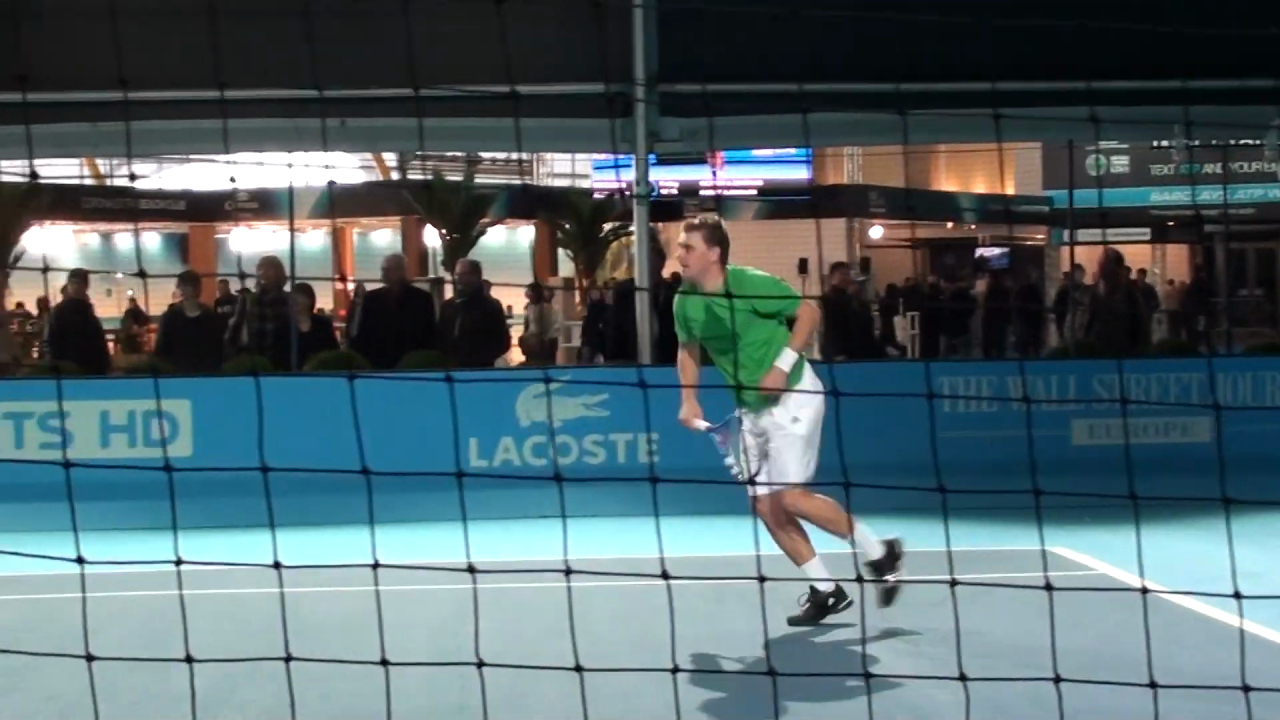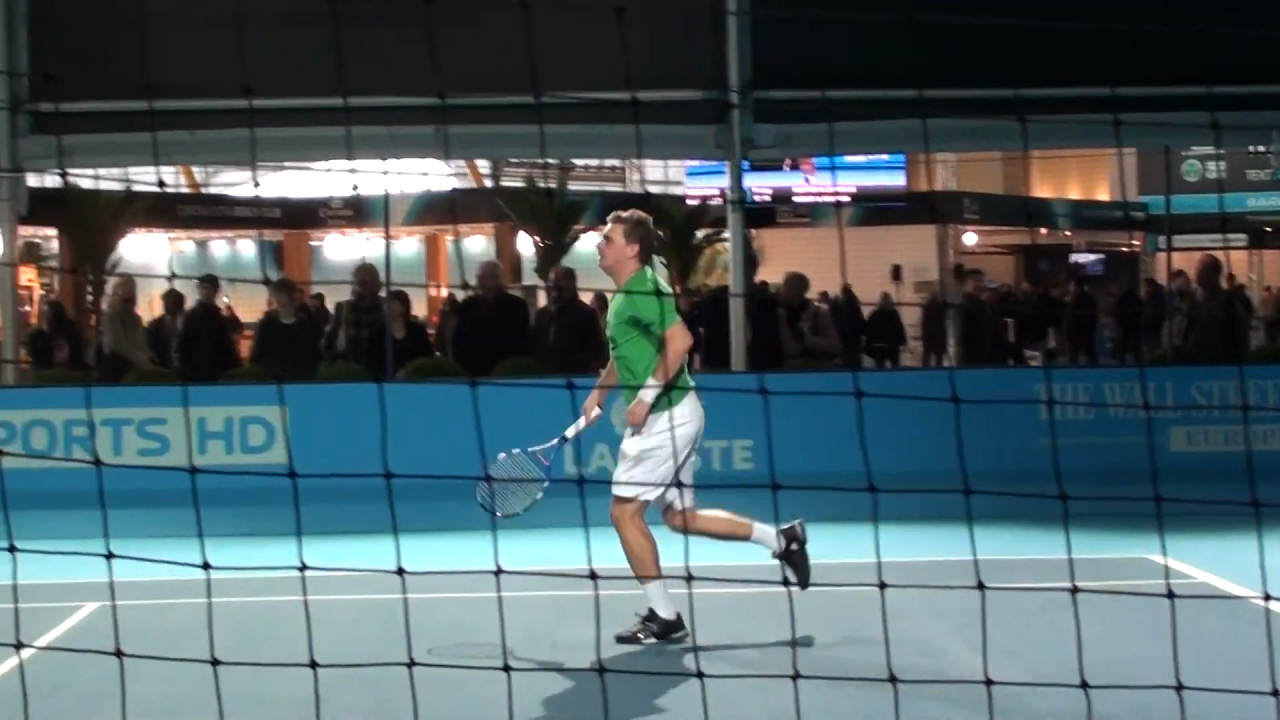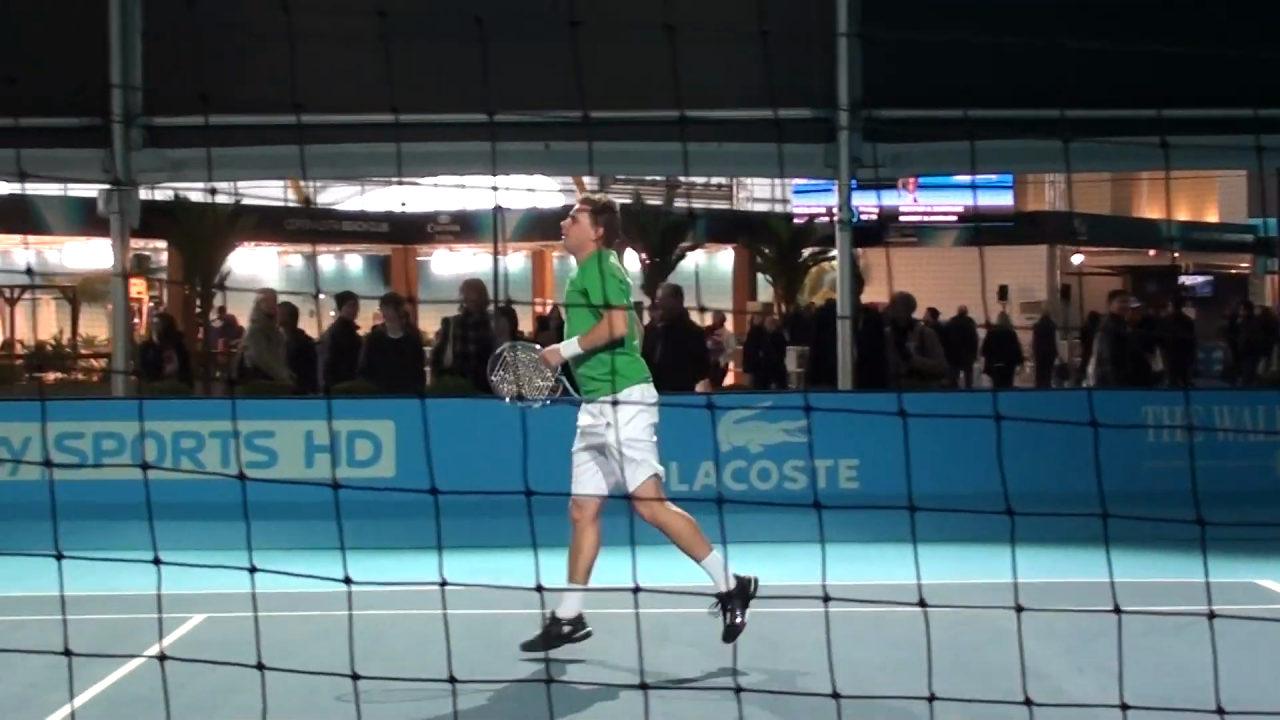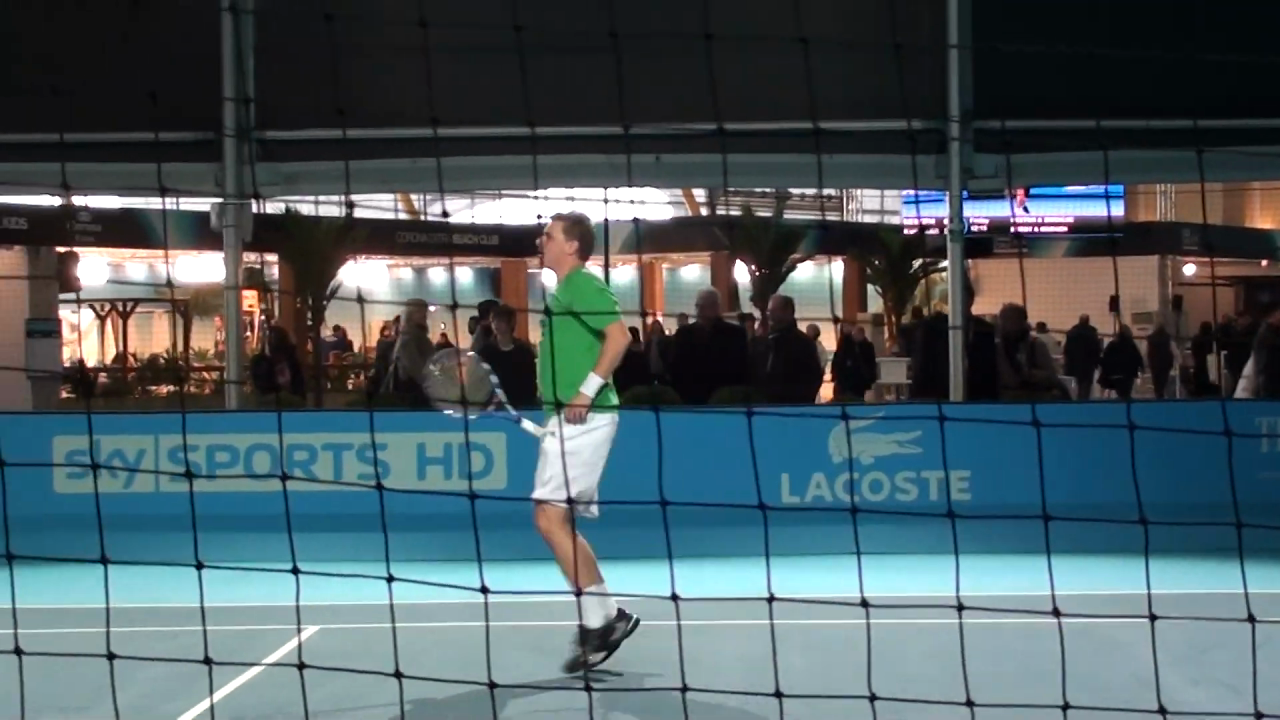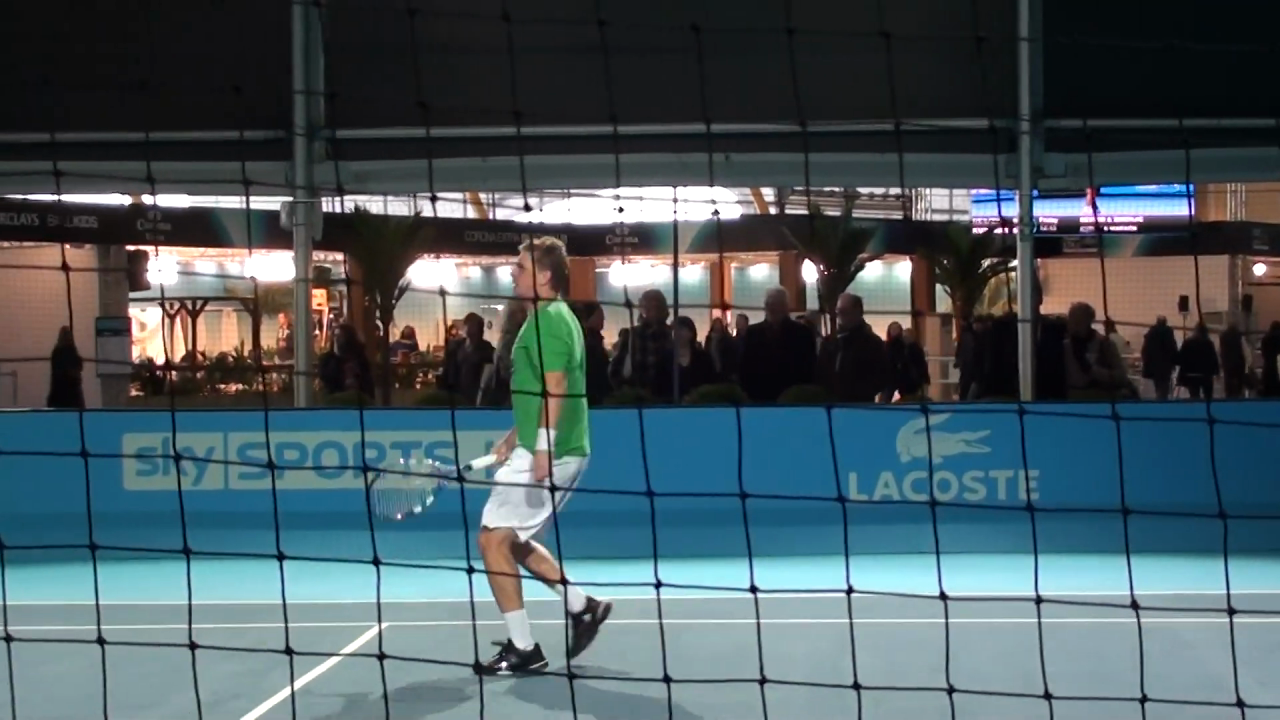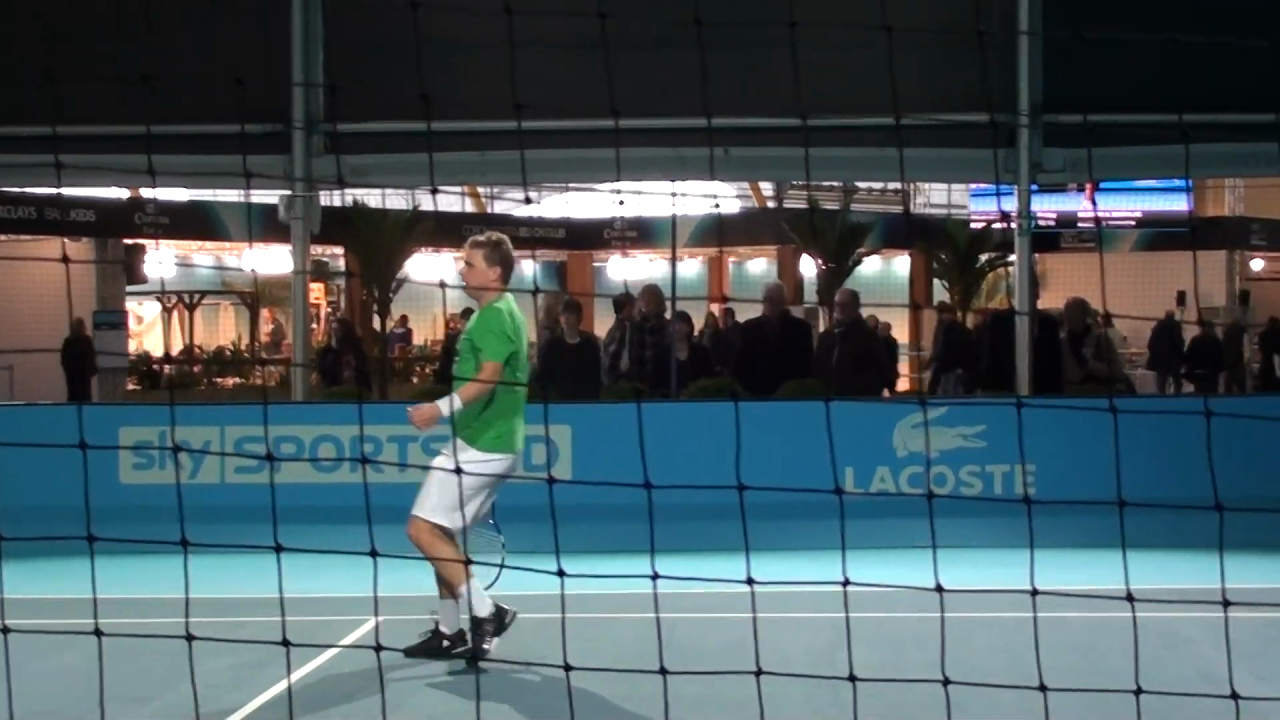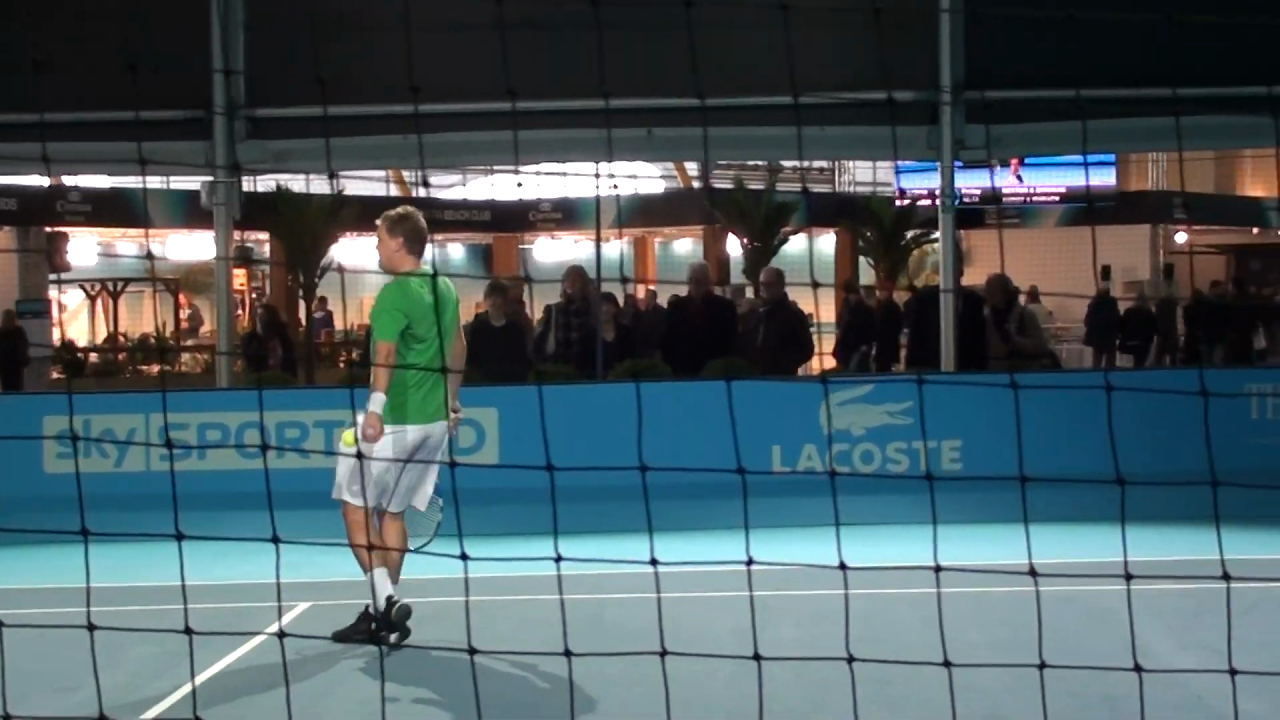
dt=0.3s
person 1, frame 1
left shoulder: (756, 285)
right shoulder: (685, 301)
left elbow: (809, 312)
right elbow: (688, 352)
left wrist: (782, 365)
right wrist: (688, 397)
left hip: (793, 397)
right hip: (755, 408)
left knee: (789, 497)
right knee: (768, 507)
left ankle: (879, 552)
right ankle: (826, 589)
person 1, frame 2
left shoulder: (645, 289)
right shoulder: (623, 294)
left elbow: (680, 341)
left wrist: (647, 395)
right wrist: (598, 390)
left hip: (667, 415)
right hip: (658, 416)
left knee: (624, 511)
right knee: (681, 518)
left ankle: (664, 616)
right ankle: (781, 540)
person 1, frame 3
left shoulder: (600, 267)
right shoulder: (590, 271)
left elbow: (620, 324)
left wrist: (566, 349)
left hip: (623, 402)
right hip: (599, 405)
left knee: (648, 500)
right knee: (583, 511)
left ankle: (728, 585)
right ankle: (570, 617)
person 1, frame 4
left shoulder: (584, 285)
right shoulder: (563, 292)
left elbow: (619, 338)
left wrist: (588, 389)
right wrist: (555, 410)
left hip: (586, 421)
right hip: (566, 422)
left knee: (550, 518)
right knee: (563, 524)
left ankle: (599, 617)
right ankle: (604, 616)
person 1, frame 5
left shoulder: (545, 319)
right shoulder: (552, 319)
left elbow: (556, 387)
left wrist: (541, 448)
right wrist: (516, 436)
left hip: (547, 452)
right hip: (554, 451)
left knee: (492, 538)
right knee: (516, 541)
left ankle: (523, 648)
right ankle: (581, 607)
person 1, frame 6
left shoulder: (492, 316)
right shoulder: (505, 312)
left elbow: (487, 377)
left wrist: (441, 409)
left hip: (479, 446)
right hip: (492, 443)
left knee: (421, 528)
right knee: (443, 533)
left ankle: (485, 611)
right ankle: (449, 633)
person 1, frame 7
left shoulder: (393, 293)
right shoulder: (445, 288)
left elbow: (385, 357)
right elbow: (457, 352)
left wrist: (372, 411)
right wrist: (450, 399)
left hip: (395, 422)
right hip: (434, 421)
left knee: (356, 512)
right knee: (393, 515)
left ankle: (389, 605)
right ankle: (383, 612)
